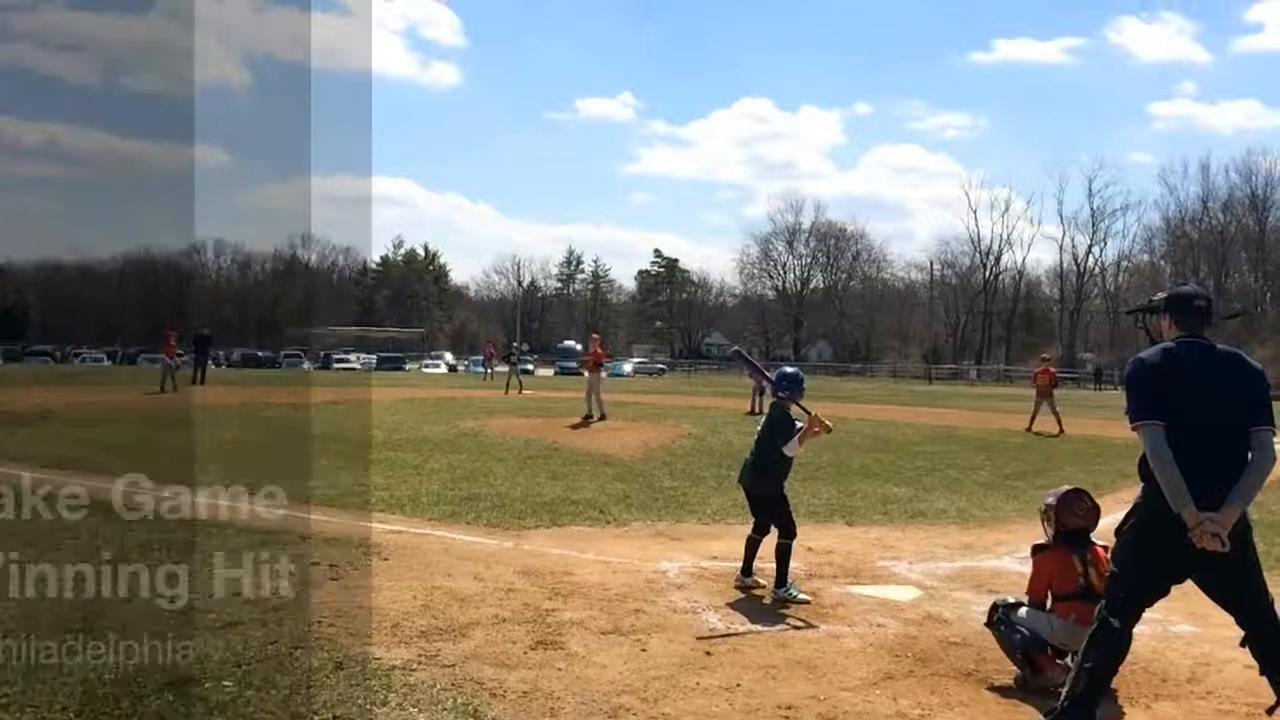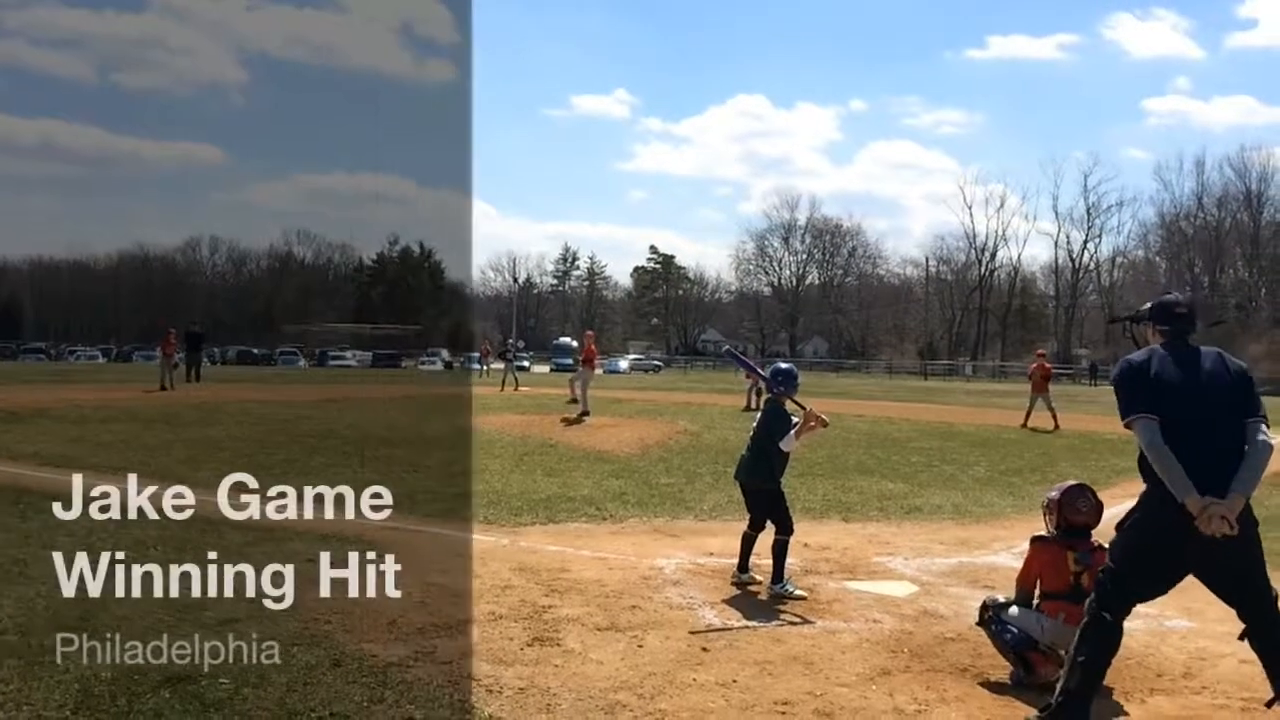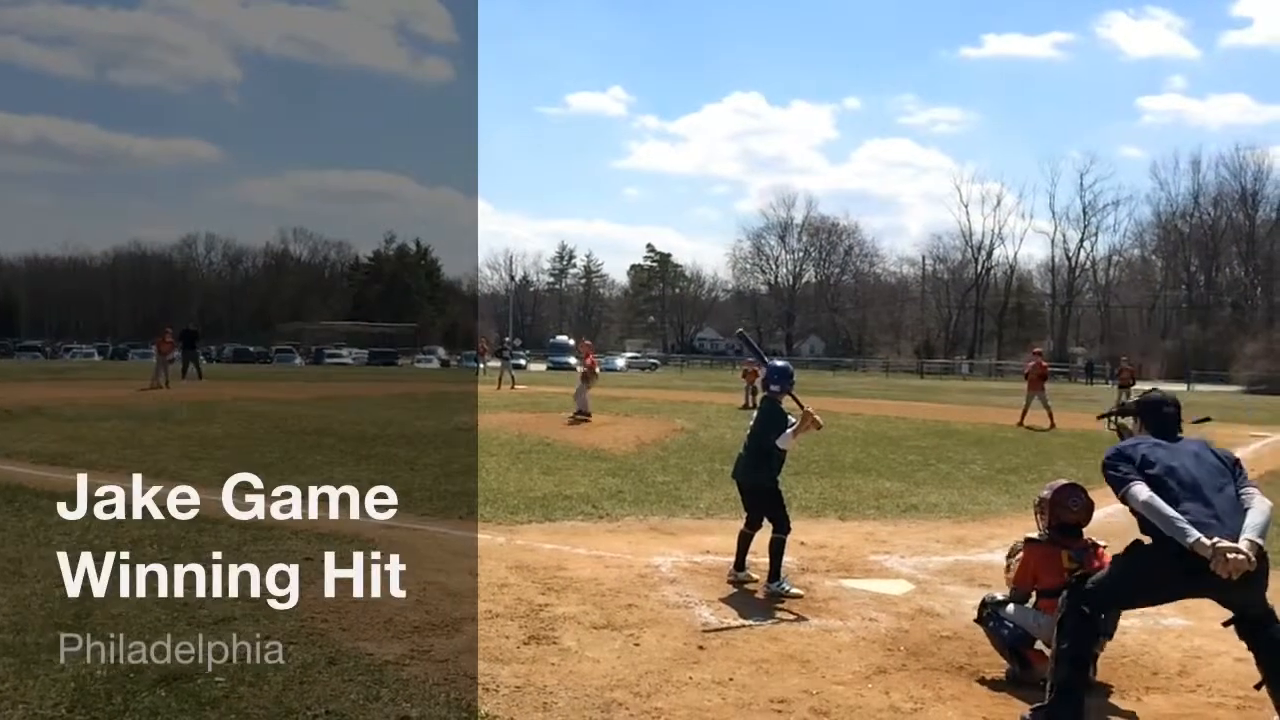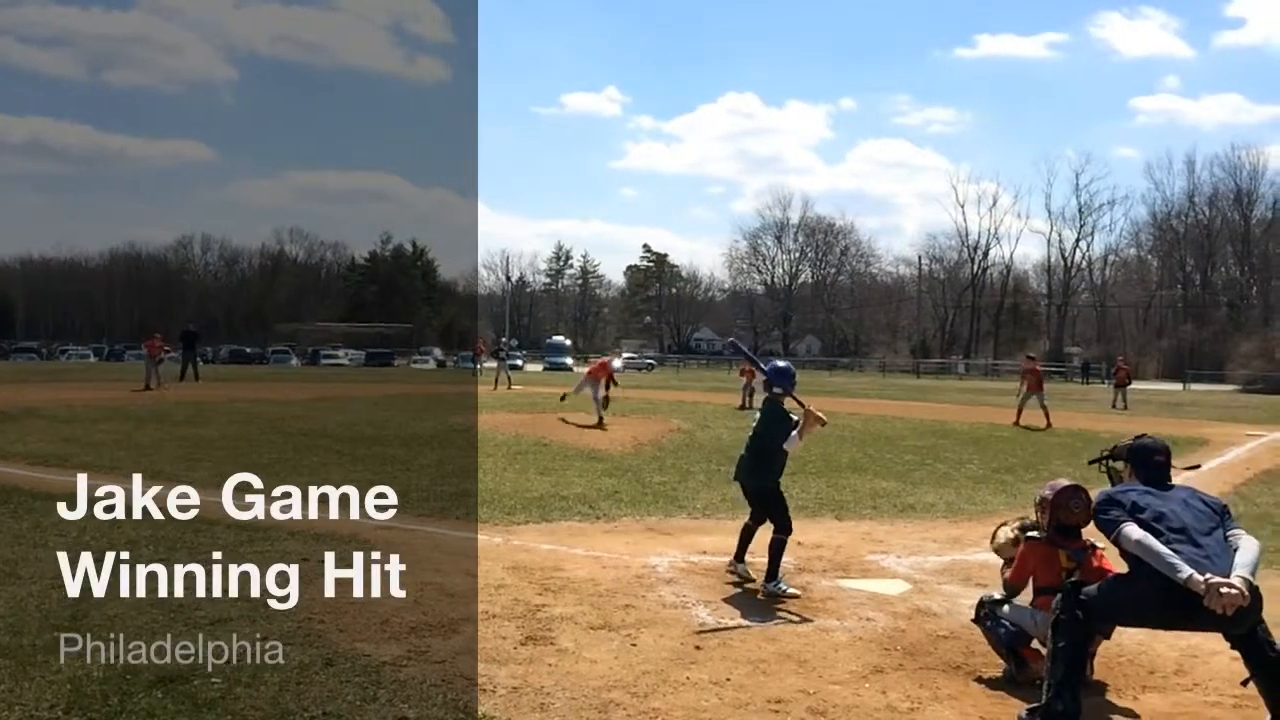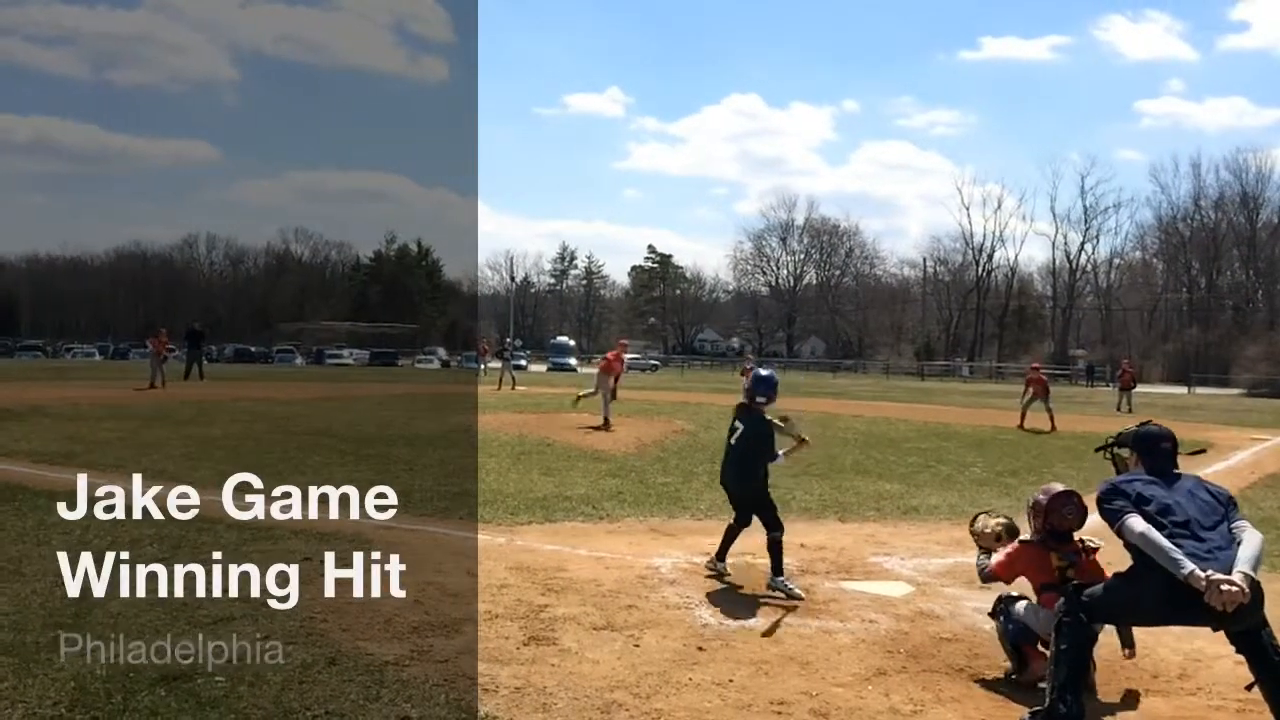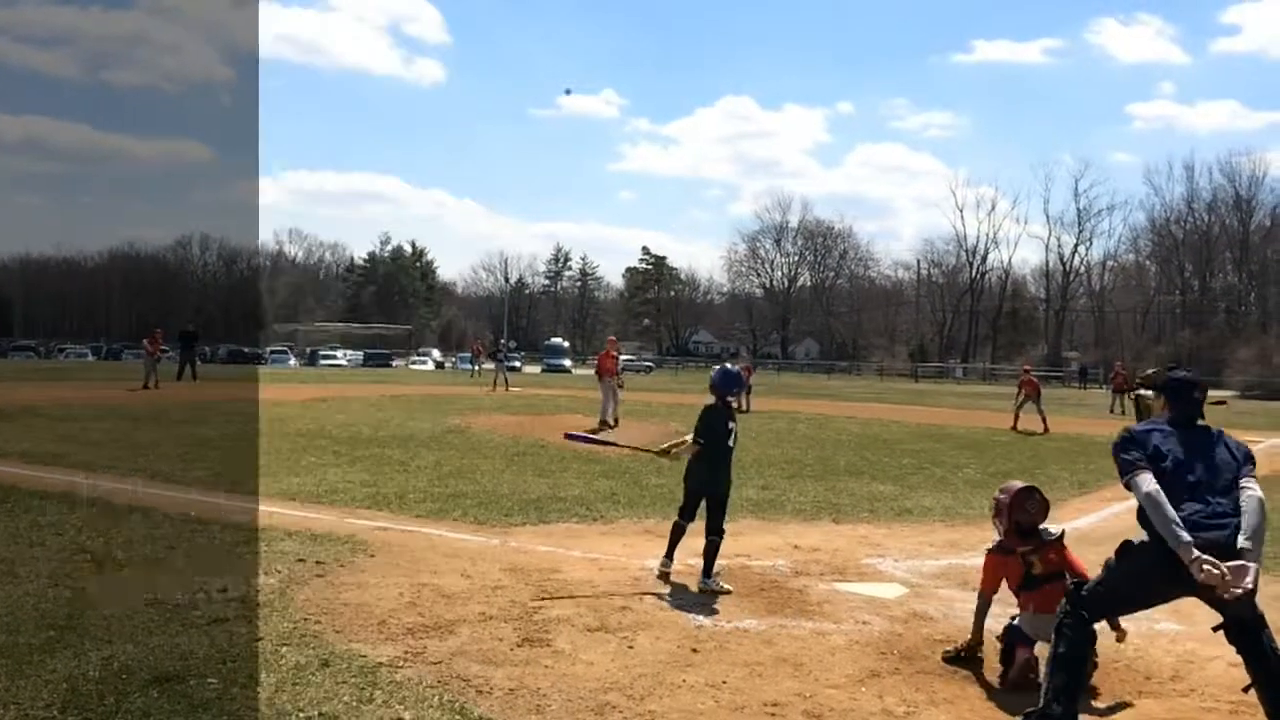
dt=0.5s
person 1, frame 1
left shoulder: (1148, 365)
left elbow: (1156, 446)
left wrist: (1189, 516)
right wrist: (1227, 516)
left hip: (1163, 516)
right hip: (1228, 520)
left knee: (1116, 617)
person 1, frame 2
left shoulder: (1136, 367)
right shoulder: (1233, 368)
left elbow: (1151, 440)
left wrist: (1194, 503)
right wrist: (1232, 503)
left hip: (1166, 511)
right hip: (1231, 515)
left knee: (1107, 607)
person 1, frame 3
left shoulder: (1123, 452)
right shoulder: (1219, 454)
left elbow: (1144, 500)
left wrist: (1202, 546)
right wrist: (1248, 547)
left hip: (1181, 558)
right hip: (1245, 561)
left knee: (1081, 600)
person 1, frame 4
left shoulder: (1112, 499)
right shoulder: (1206, 500)
left elbow: (1137, 539)
right elbow: (1248, 542)
left wrist: (1195, 582)
right wrist: (1239, 583)
left hip: (1172, 596)
right hip: (1236, 598)
left knee: (1073, 606)
person 1, frame 5
left shoulder: (1117, 488)
right shoulder: (1213, 490)
left elbow: (1141, 532)
right elbow: (1251, 536)
left wrist: (1196, 578)
right wrist: (1241, 579)
left hip: (1172, 589)
right hip: (1237, 593)
left knee: (1075, 608)
right knee: (1248, 617)
person 1, frame 6
left shoulder: (1136, 436)
right shoulder: (1233, 446)
left elbow: (1149, 491)
right elbow: (1253, 498)
left wrist: (1189, 555)
right wrist: (1248, 559)
left hip: (1169, 556)
right hip: (1233, 559)
left knee: (1079, 609)
right knee: (1249, 628)
person 2, frame 1
left shoulder: (777, 412)
right shoulder: (782, 417)
left elbow: (796, 433)
right elbow: (789, 450)
left wrist: (816, 429)
right wrist: (809, 430)
left hip: (753, 478)
right hip: (765, 482)
left knee: (762, 525)
right knee: (787, 530)
left ankle: (745, 575)
right ankle: (781, 588)
person 2, frame 2
left shoulder: (771, 408)
right shoulder: (777, 412)
left elbow: (791, 430)
right elbow: (786, 444)
left wrist: (812, 424)
right wrist: (805, 423)
left hip: (749, 474)
right hip: (762, 478)
left knee: (757, 521)
right knee: (784, 526)
left ankle: (741, 571)
right ankle: (777, 583)
person 2, frame 3
left shoulder: (768, 406)
right shoulder: (774, 410)
left elbow: (788, 427)
right elbow: (782, 442)
left wrist: (807, 424)
right wrist: (802, 423)
left hip: (747, 472)
right hip: (760, 477)
left knee: (754, 520)
right knee: (781, 525)
left ankle: (738, 570)
right ankle: (774, 582)
person 2, frame 4
left shoulder: (770, 407)
right shoulder: (777, 412)
left elbow: (793, 427)
right elbow: (790, 445)
left wrist: (810, 421)
right wrist: (807, 422)
left hip: (748, 473)
right hip: (762, 478)
left knee: (758, 516)
right knee: (783, 526)
left ankle: (738, 562)
right ankle: (771, 582)
person 2, frame 5
left shoulder: (741, 409)
right shoulder: (765, 427)
right elbow: (773, 459)
left wrist: (776, 426)
right wrist: (795, 448)
left hip: (730, 477)
right hip: (751, 481)
left knee: (742, 519)
right knee: (774, 526)
left ankle: (717, 560)
right ankle: (778, 578)
person 2, frame 6
left shoulder: (710, 412)
right shoulder: (729, 413)
left elbow: (696, 445)
left hip: (698, 475)
right hip: (721, 479)
left knee: (685, 515)
right knee: (715, 528)
left ankle: (667, 561)
right ankle: (707, 578)
person 3, frame 1
left shoulder: (1048, 554)
right shoulder: (1101, 553)
left elbow: (1036, 606)
left wrist: (1047, 642)
left hip: (1067, 631)
left knee: (1001, 611)
left ankle: (1044, 670)
person 3, frame 2
left shoulder: (1042, 547)
right shoulder: (1101, 554)
left elbow: (1022, 598)
left hip: (1054, 631)
left knee: (992, 609)
left ankle: (1036, 667)
person 3, frame 3
left shoulder: (1036, 547)
right shoulder: (1095, 551)
left elbow: (1018, 598)
left wrist: (1013, 574)
right wrist: (1104, 634)
left hip: (1050, 627)
left knee: (991, 606)
left ankle: (1031, 665)
person 3, frame 4
left shoulder: (1034, 545)
right shoulder: (1093, 552)
left elbow: (1010, 590)
left wrist: (1009, 559)
right wrist: (1098, 635)
left hip: (1047, 627)
left knee: (988, 606)
left ankle: (1028, 664)
person 3, frame 5
left shoulder: (1027, 549)
right shoulder: (1086, 553)
left elbow: (986, 574)
left wrist: (985, 550)
right wrist: (1128, 642)
left hip: (1051, 623)
left knee: (1006, 606)
left ankle: (1030, 664)
person 3, frame 6
left shoulder: (998, 554)
right shoulder: (1054, 543)
left elbow: (984, 599)
left wrist: (975, 640)
right wrist: (1114, 623)
left hip: (1038, 623)
left knee: (1012, 631)
left ankle: (1019, 657)
